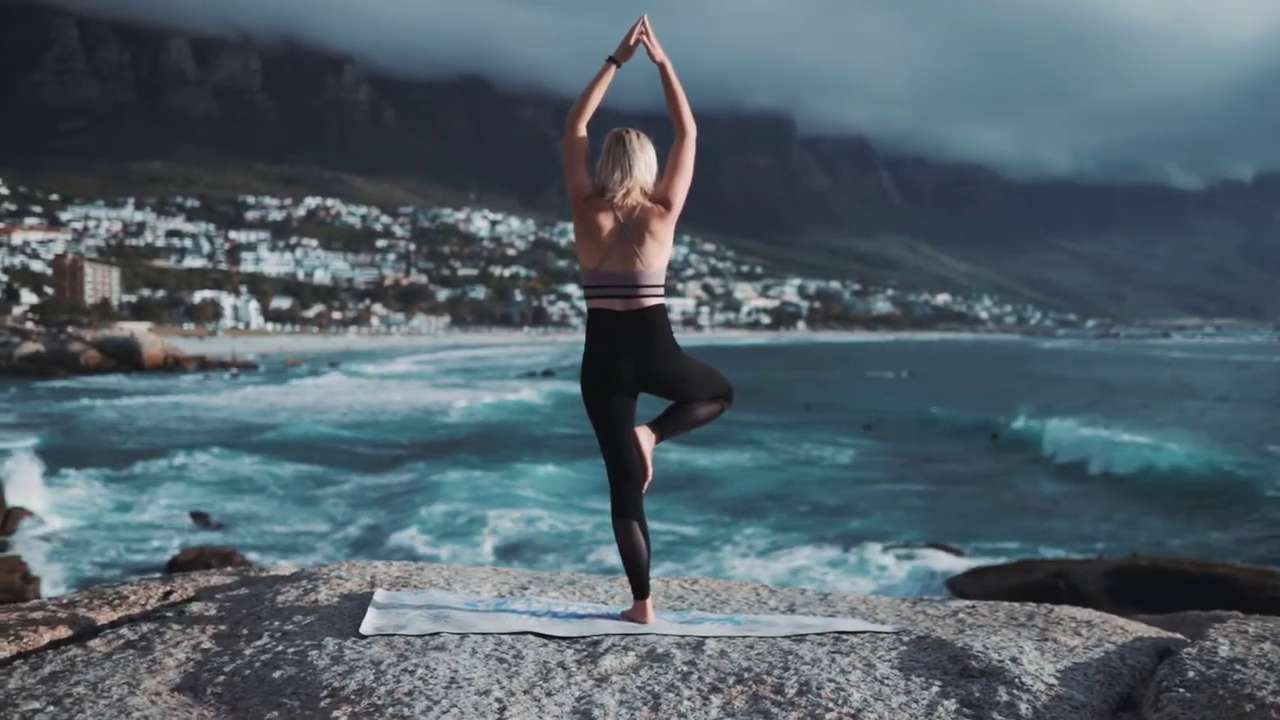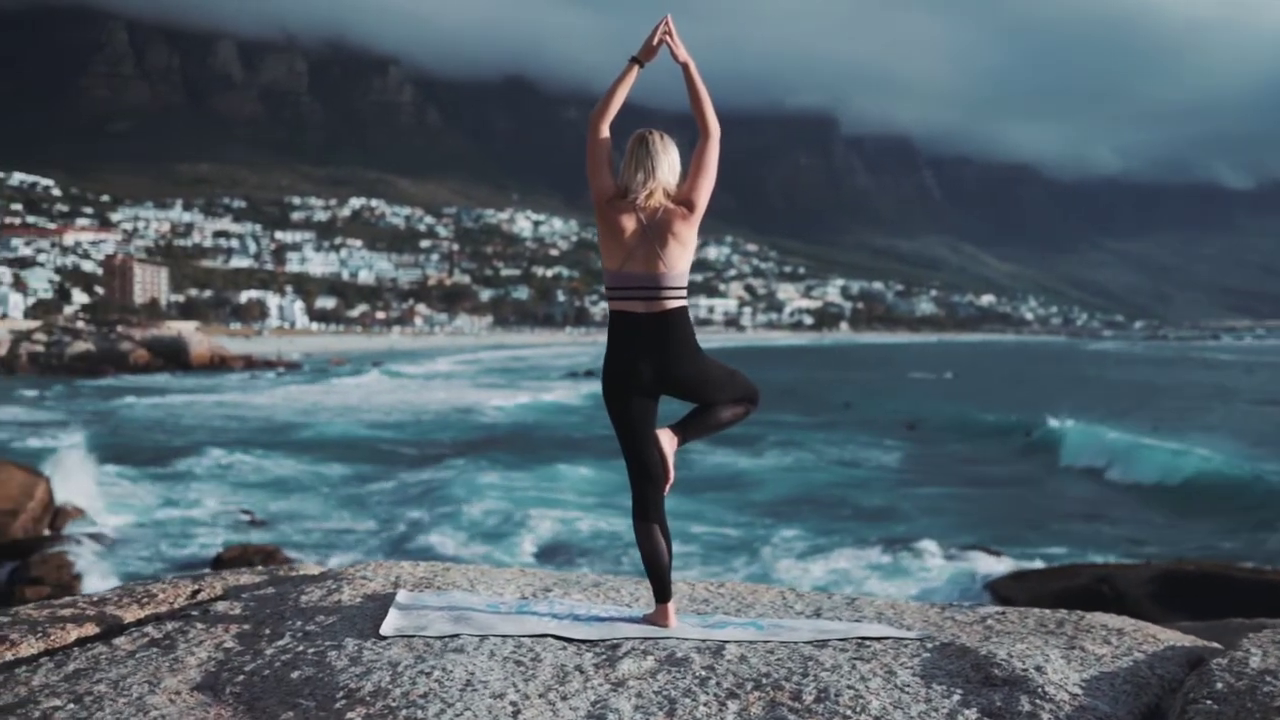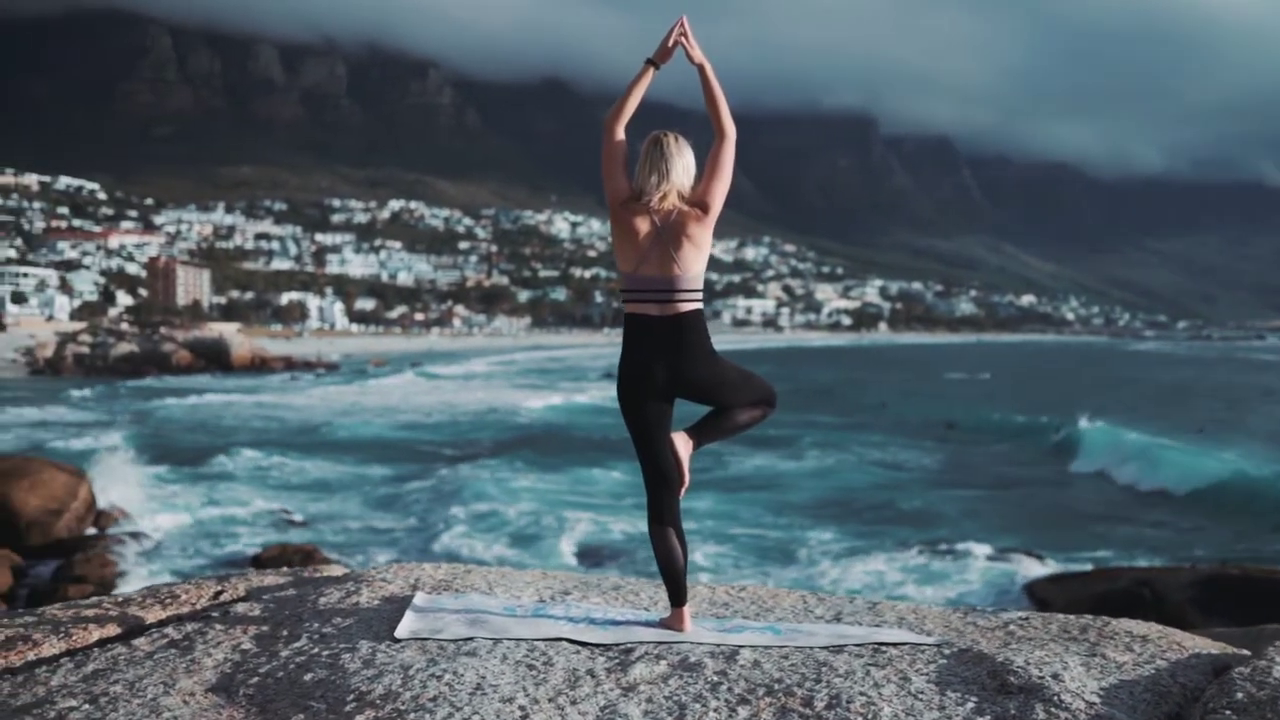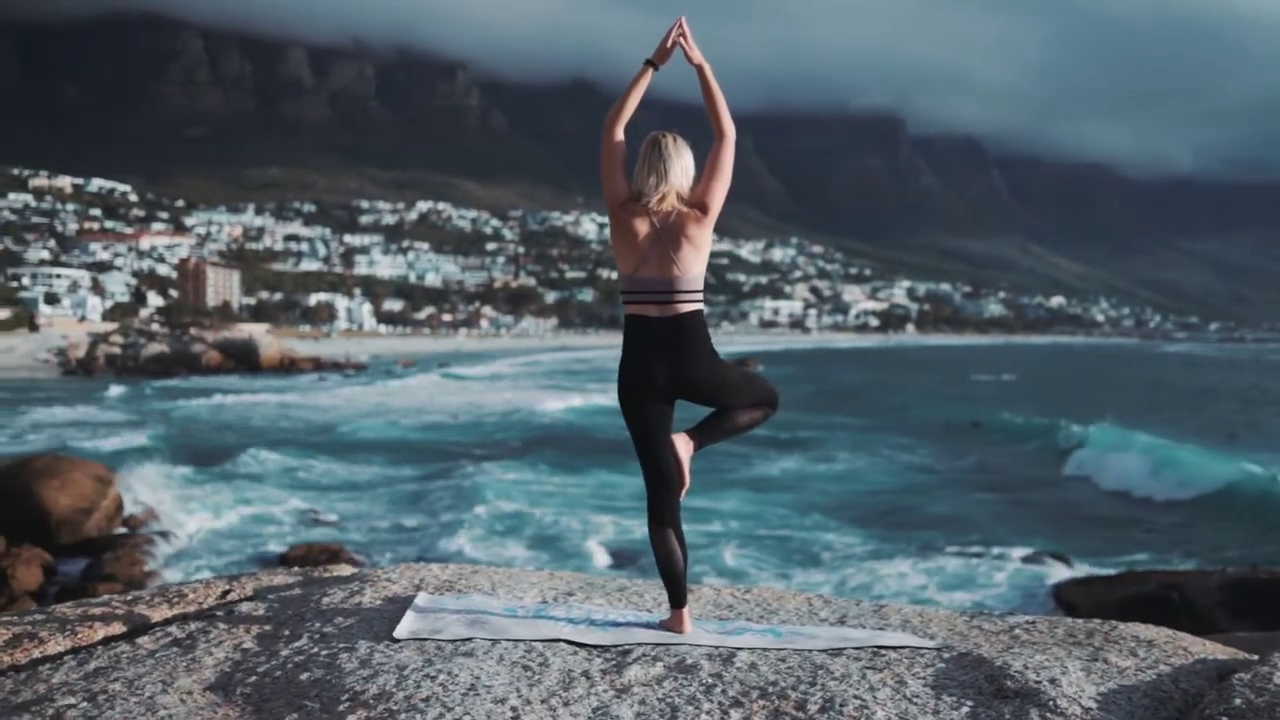
dt=0.5s
person 1, frame 1
left shoulder: (586, 212)
right shoulder: (663, 213)
left elbow: (575, 127)
right elbow: (688, 132)
left wrist: (617, 59)
right wrist: (660, 60)
left hip: (603, 358)
right hip: (655, 351)
left knee: (624, 486)
right knee: (720, 392)
left ankle: (642, 605)
right ankle: (653, 434)
person 1, frame 2
left shoulder: (609, 214)
right shoulder: (685, 216)
left elbow: (598, 127)
right elbow: (712, 132)
left wrist: (639, 61)
right wrist: (683, 60)
left hip: (624, 360)
right hip: (676, 354)
left knee: (645, 490)
right knee: (745, 395)
left ankle: (664, 608)
right ankle: (675, 437)
person 1, frame 3
left shoulder: (624, 216)
right shoulder: (700, 218)
left elbow: (613, 130)
right elbow: (727, 134)
left wrist: (655, 62)
right wrist: (700, 62)
left hip: (639, 362)
right hip: (690, 357)
left knee: (661, 493)
right knee: (763, 397)
left ankle: (679, 613)
right ankle: (690, 439)
person 1, frame 4
left shoulder: (624, 218)
right shoulder: (699, 219)
left elbow: (612, 131)
right elbow: (727, 134)
left wrist: (653, 64)
right wrist: (698, 62)
left hip: (640, 363)
right hip: (691, 358)
left knee: (661, 494)
right knee: (765, 398)
left ankle: (679, 614)
right ankle: (691, 441)
